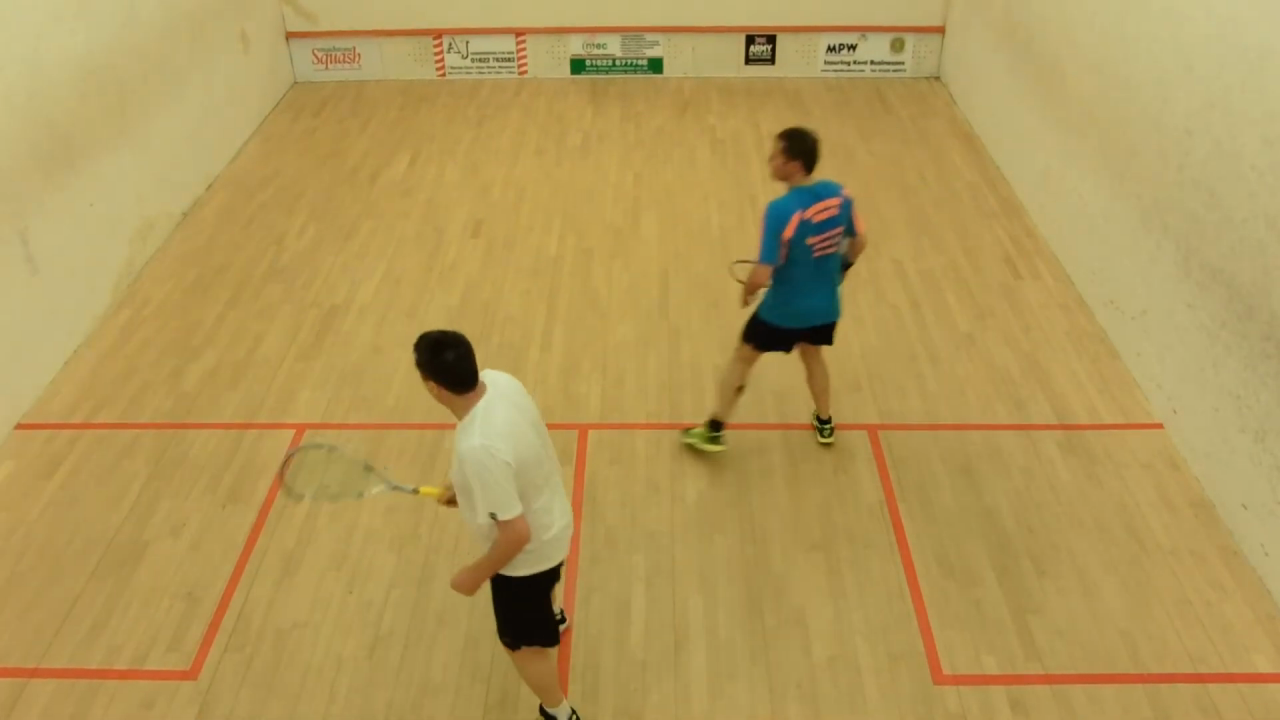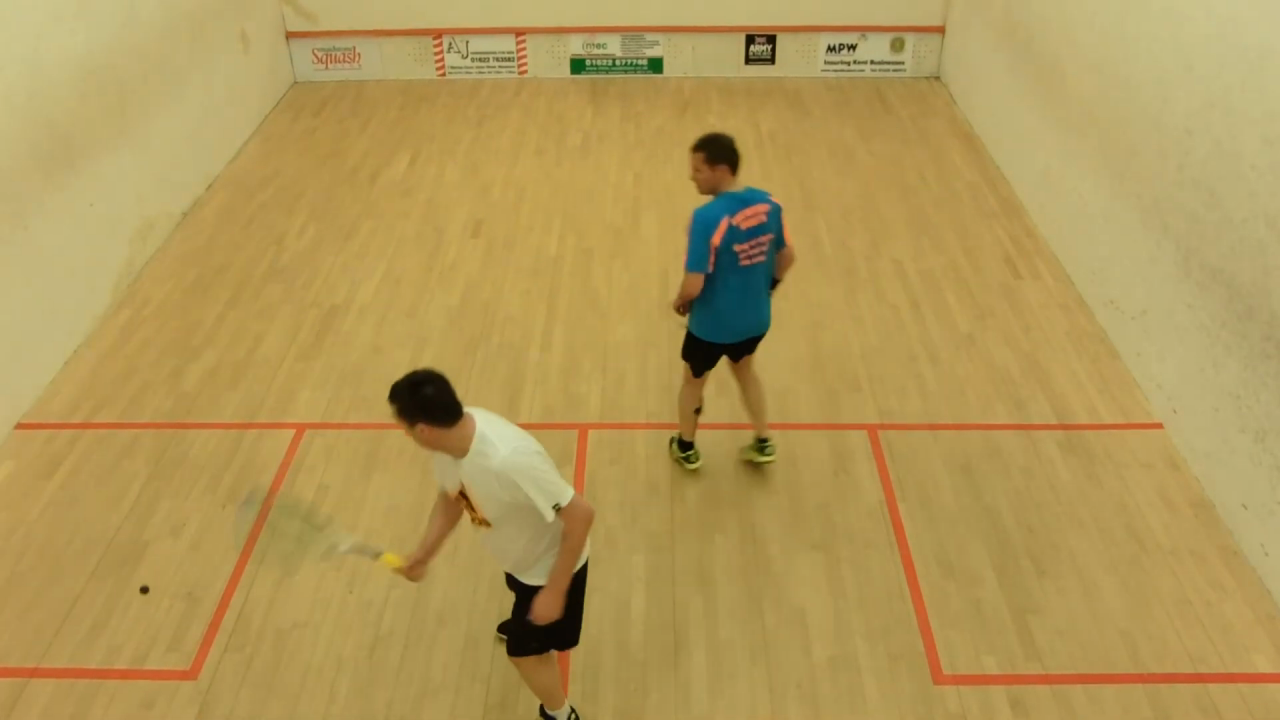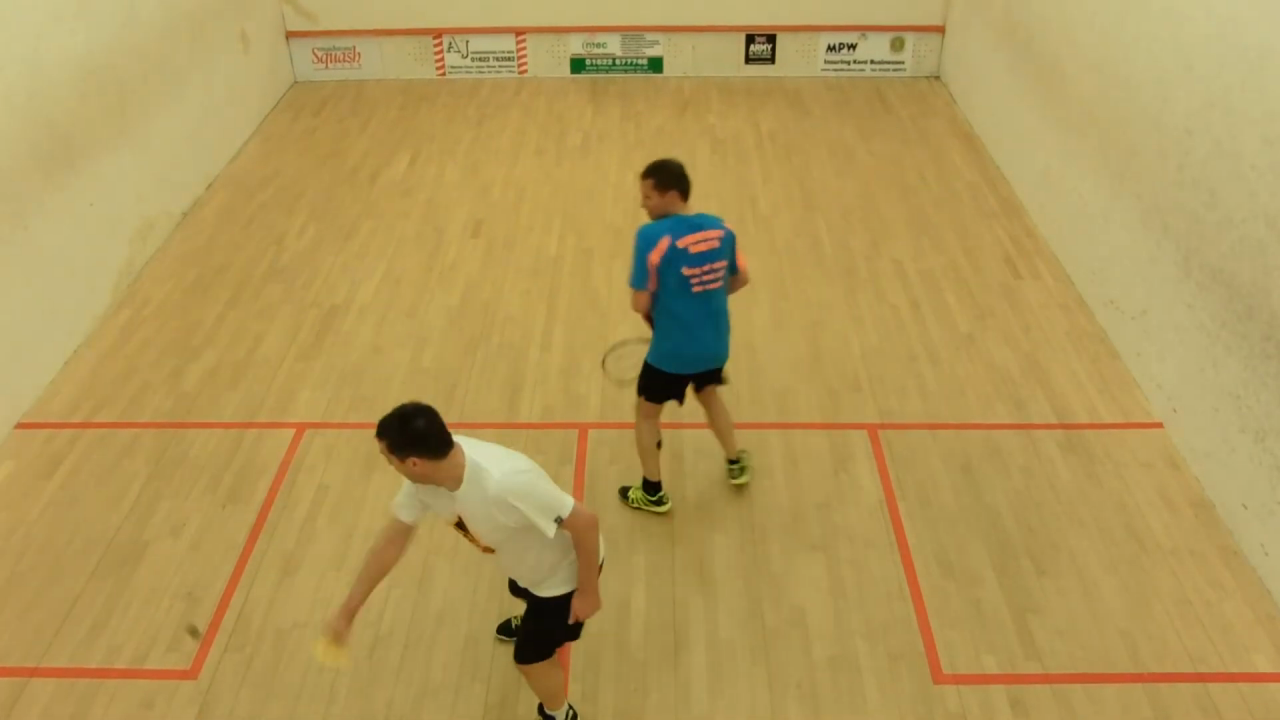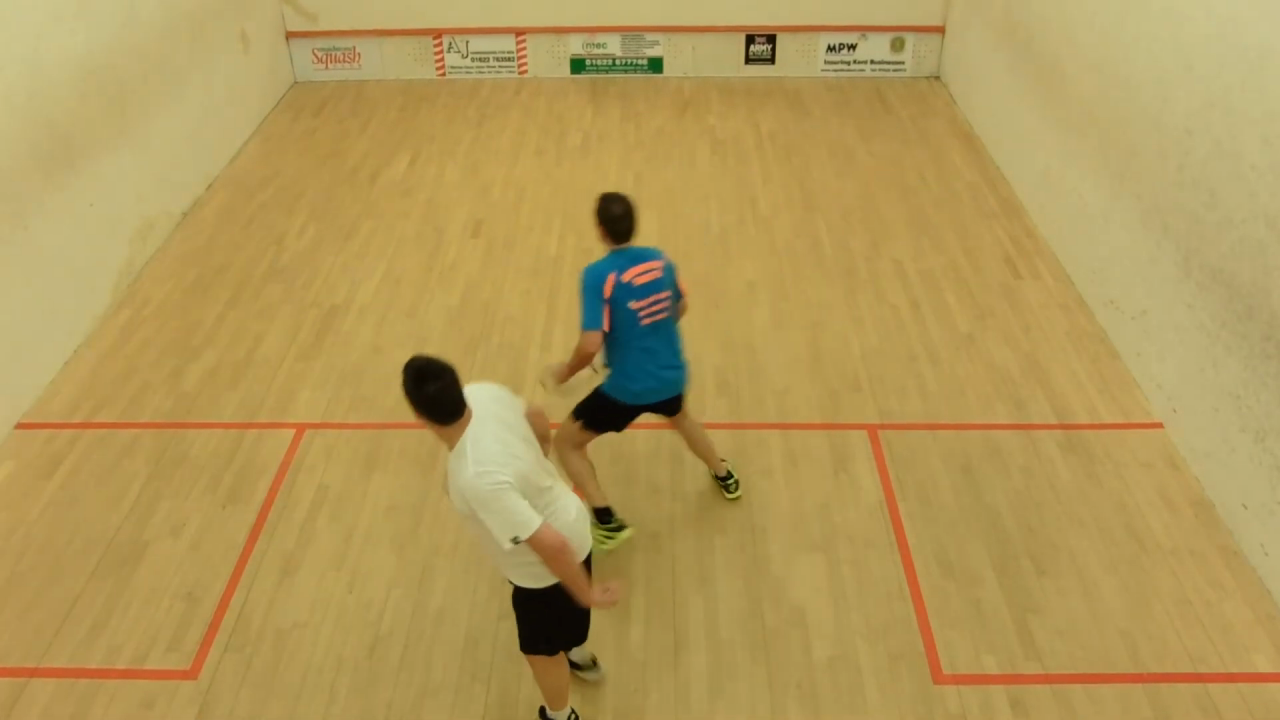
dt=0.3s
person 1, frame 1
left shoulder: (479, 448)
right shoulder: (498, 381)
left elbow: (515, 533)
left wrist: (475, 574)
right wrist: (460, 485)
left hip: (527, 550)
right hip: (551, 522)
left knee: (523, 644)
right ankle: (549, 614)
person 1, frame 2
left shoulder: (508, 459)
right shoulder: (452, 438)
left elbow: (580, 514)
right elbow: (450, 496)
left wrist: (554, 592)
right wrist: (424, 551)
left hip: (551, 562)
right hip: (523, 553)
left knee: (525, 650)
right knee: (520, 599)
right ankle: (531, 617)
person 1, frame 3
left shoulder: (505, 483)
right shoulder: (428, 471)
left elbow: (585, 522)
right elbow: (392, 537)
left wrist: (587, 590)
right wrist: (348, 610)
left hip: (564, 571)
left knee: (532, 657)
right knee: (523, 595)
right ankle: (532, 623)
person 1, frame 4
left shoulder: (477, 478)
right shoulder: (483, 394)
left elbow: (551, 545)
right elbow: (537, 418)
left wrist: (585, 592)
left hip: (548, 565)
right hip: (560, 523)
left knee: (542, 649)
right ankle: (579, 657)
person 2, frame 1
left shoulder: (781, 210)
right shoulder: (839, 195)
left elbow: (761, 275)
right elbow: (859, 242)
left wrist: (748, 291)
right wrist: (842, 267)
left hip: (781, 311)
right hip: (823, 307)
left knee: (740, 361)
right knee: (813, 358)
left ankle: (713, 431)
right ankle: (825, 423)
person 2, frame 2
left shoulder: (707, 217)
right shoulder: (768, 203)
left elbow: (693, 285)
right elbow: (787, 255)
left wrist: (679, 302)
left hip: (712, 324)
right hip: (755, 319)
left knee: (692, 382)
right knee: (744, 372)
left ankle: (686, 448)
right ankle: (762, 443)
person 2, frame 3
left shoulder: (652, 237)
right shoulder: (721, 230)
left elbow: (640, 303)
right elbow: (740, 279)
left wrist: (652, 316)
left hip: (672, 355)
right hip: (717, 349)
left knee: (647, 415)
right knee: (709, 393)
left ankle: (654, 492)
right ankle: (736, 463)
person 2, frame 4
left shoulder: (597, 274)
right shoulder: (661, 261)
left elbow: (590, 345)
right elbow: (680, 308)
left wrist: (566, 371)
left hip: (626, 387)
right hip: (671, 377)
left knee: (566, 442)
right knee: (682, 419)
left ankle: (607, 522)
right ankle: (724, 478)
